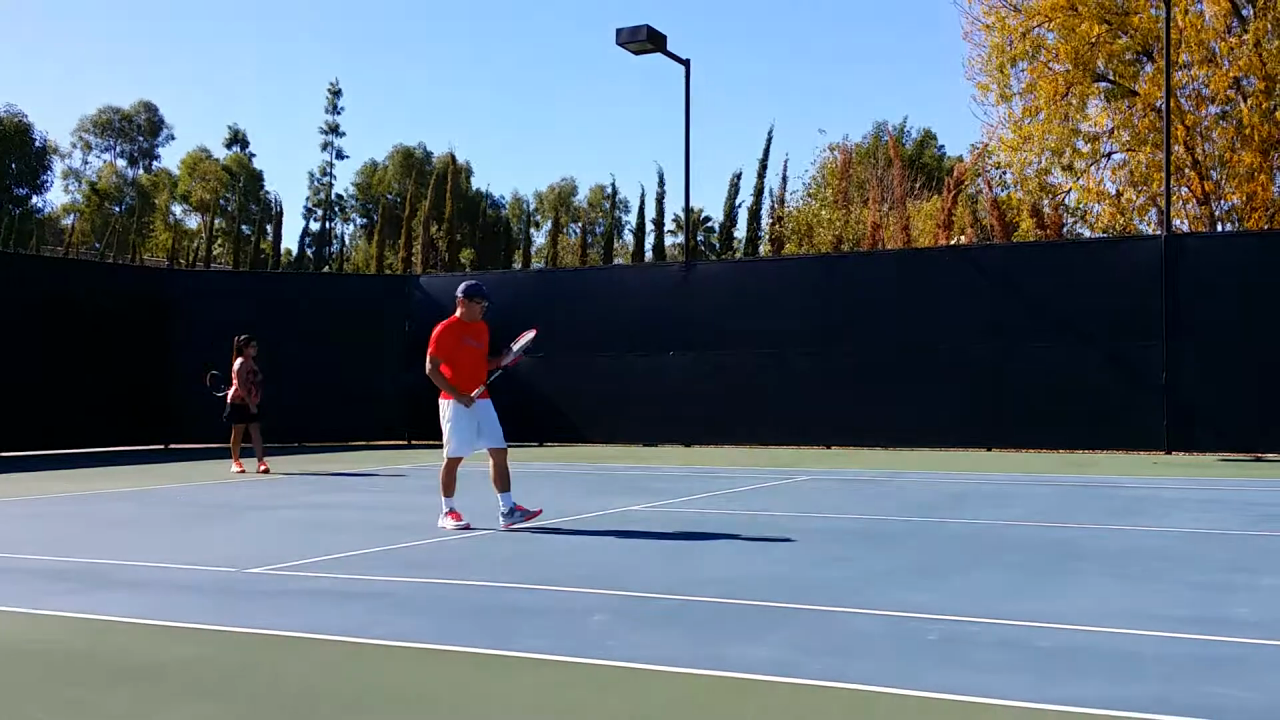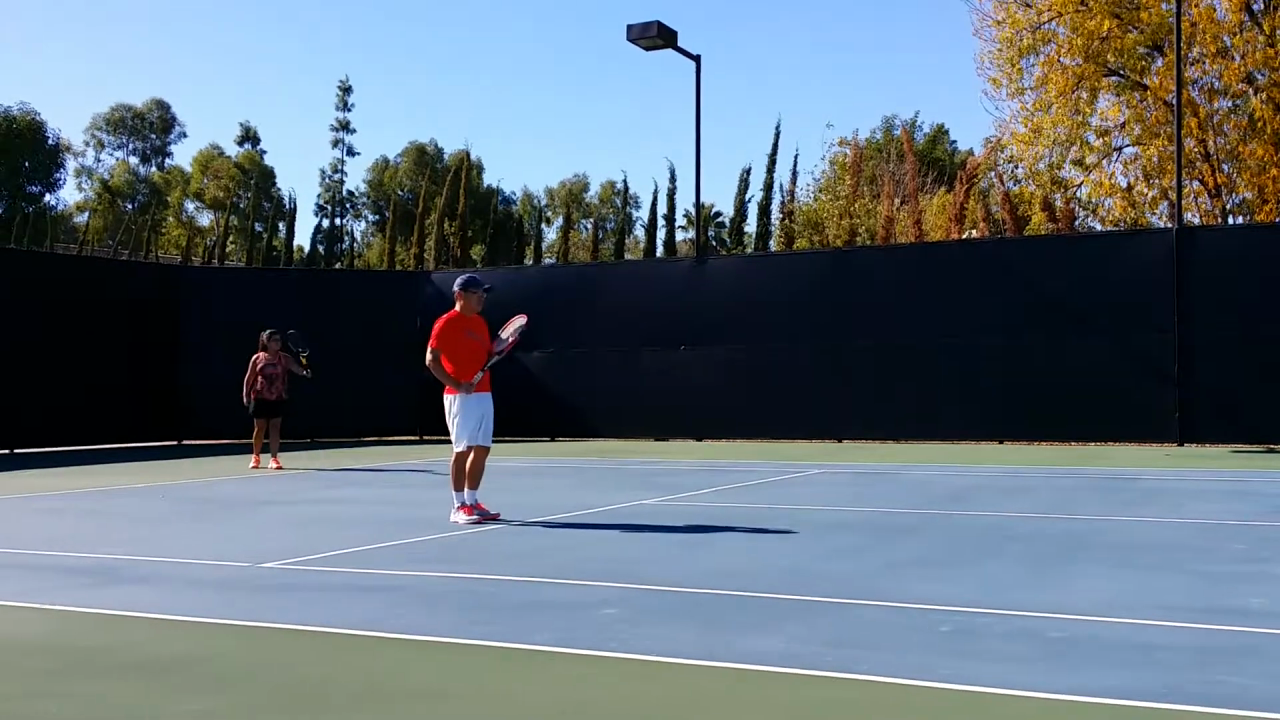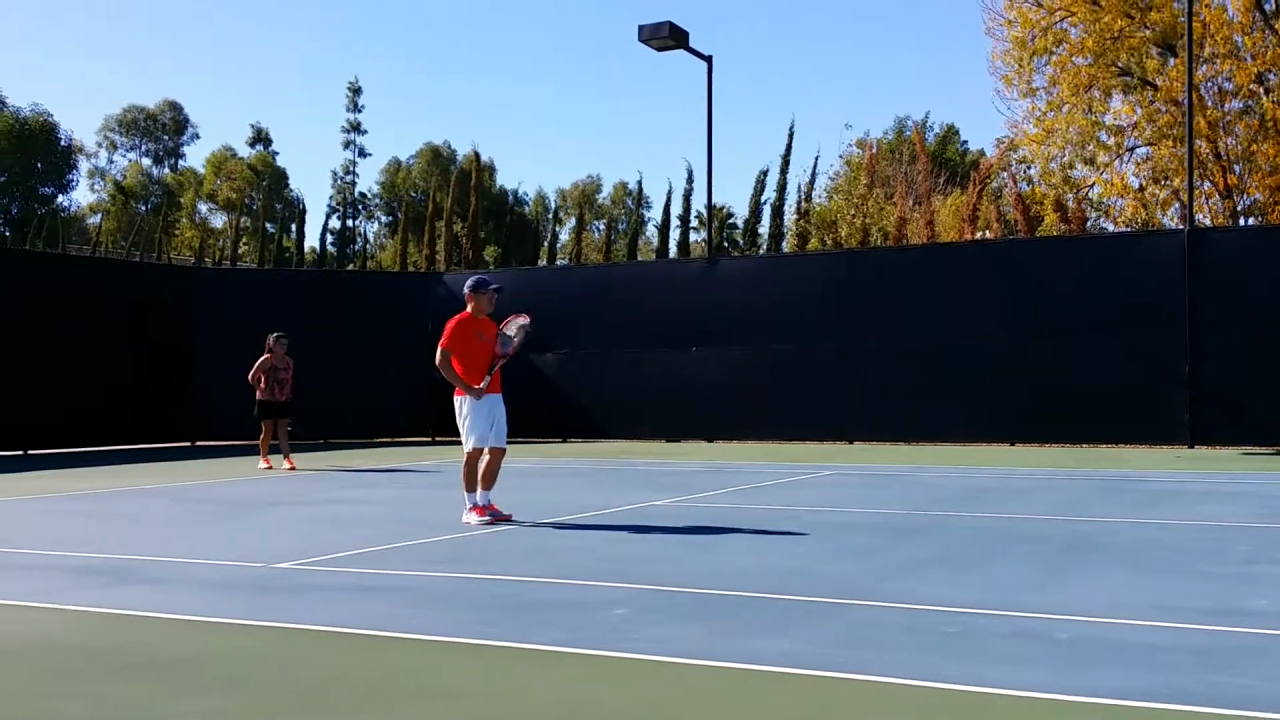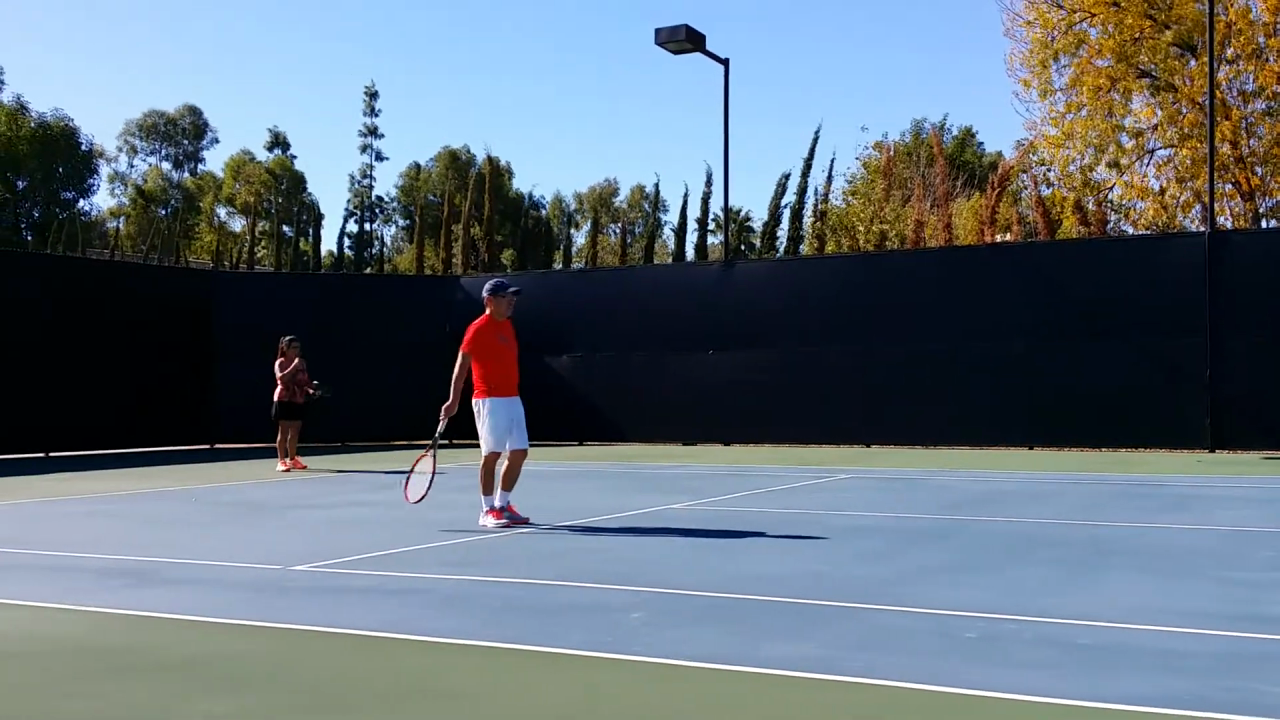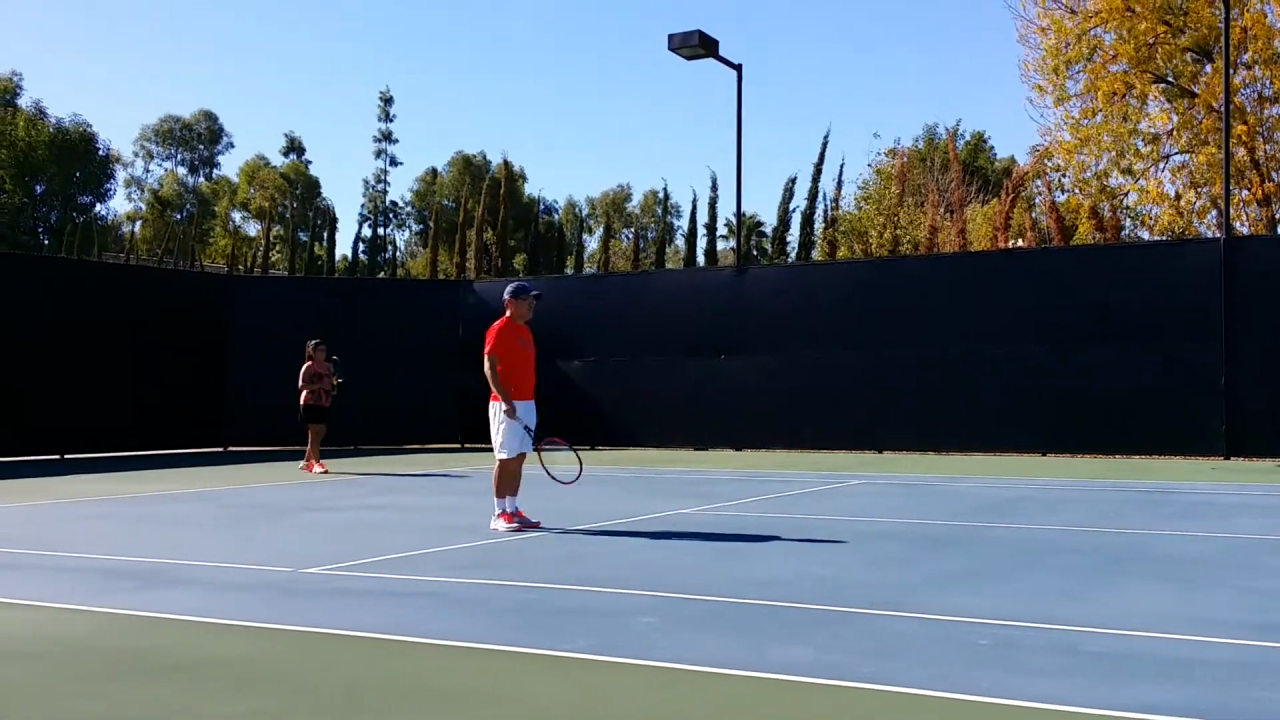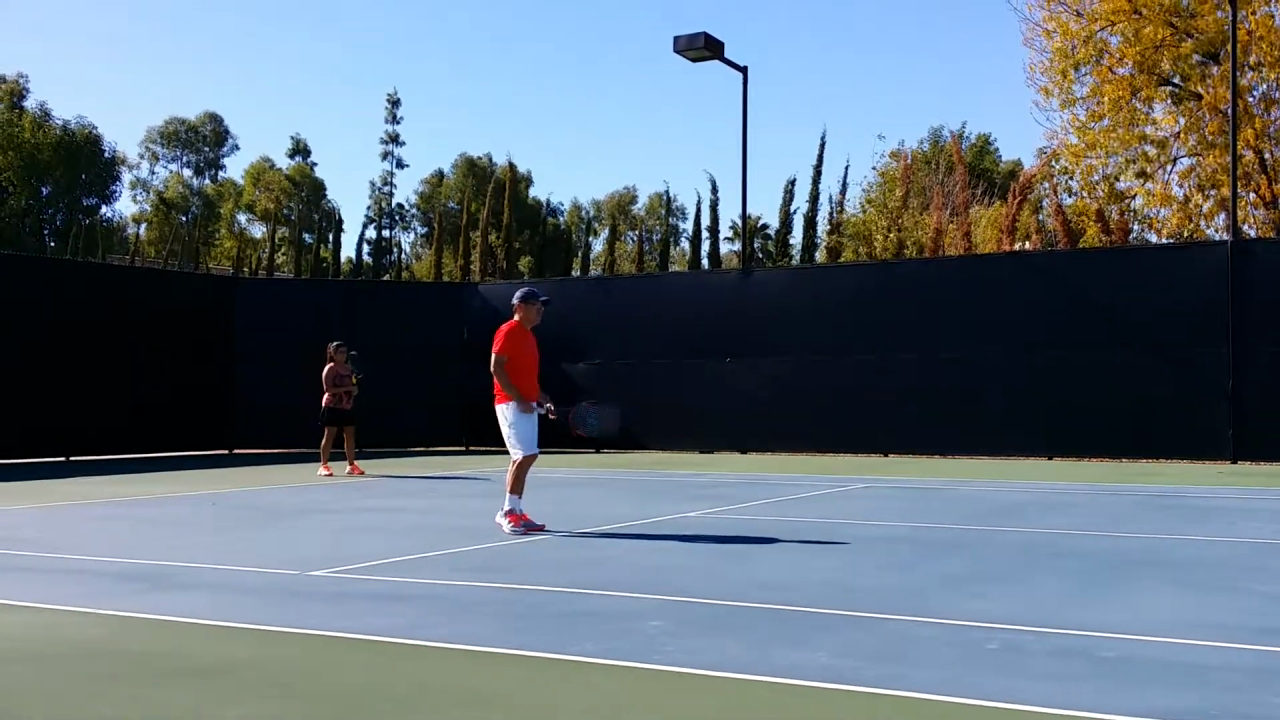
dt=0.7s
person 1, frame 1
left shoulder: (482, 328)
right shoulder: (445, 330)
right elbow: (431, 368)
left wrist: (503, 360)
right wrist: (458, 395)
left hip: (482, 401)
right hip: (455, 403)
left knee: (499, 452)
right knee: (454, 457)
left ankle: (508, 509)
right ankle: (447, 513)
person 1, frame 2
left shoulder: (480, 322)
right shoulder: (447, 323)
right elbow: (431, 360)
right wrist: (456, 384)
left hip: (483, 394)
right hip: (461, 396)
left knee: (482, 450)
right knee: (463, 450)
left ankle: (471, 502)
right ankle: (459, 507)
person 1, frame 3
left shoulder: (491, 325)
right shoulder: (458, 324)
right elbow: (441, 361)
right wrist: (466, 388)
left hip: (494, 396)
right hip: (472, 399)
left knee: (497, 452)
right knee: (474, 451)
left ankle: (484, 503)
right ankle: (471, 508)
person 1, frame 4
left shoulder: (507, 326)
right shoulder: (479, 328)
right elbow: (462, 364)
right wrist: (453, 400)
left hip: (512, 399)
right hip: (490, 400)
left knee: (519, 453)
right knee: (492, 454)
left ankle: (502, 505)
right ankle: (488, 510)
person 1, frame 5
left shoulder: (525, 331)
right shoulder: (499, 330)
right elbow: (489, 367)
right wrist: (506, 401)
left hip: (527, 403)
right hip: (508, 405)
left knee: (519, 458)
right knee: (506, 458)
left ankle: (512, 511)
right ankle: (499, 515)
person 1, frame 6
left shoulder: (529, 336)
right shoulder: (508, 331)
right elbow: (496, 368)
left wrist: (543, 400)
right wrist: (519, 400)
left hip: (527, 406)
right hip: (512, 405)
left knee: (522, 459)
right knee: (527, 455)
left ankle: (516, 513)
right ankle: (507, 511)
